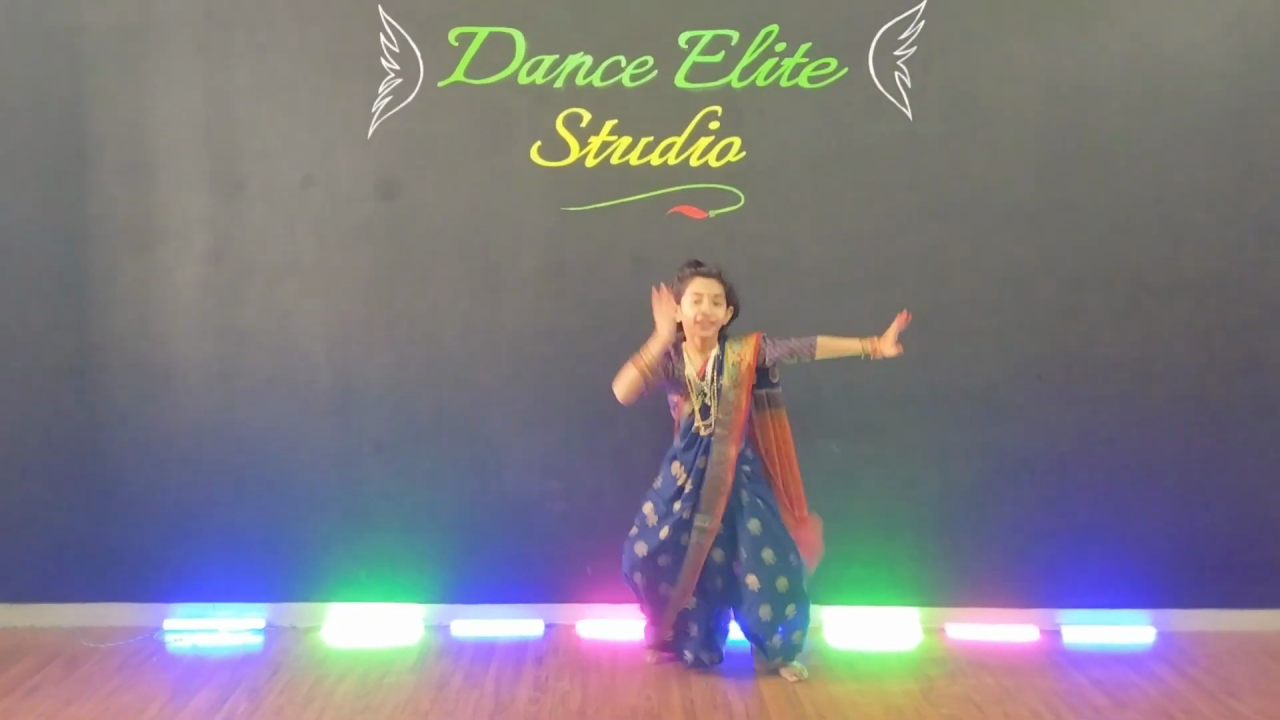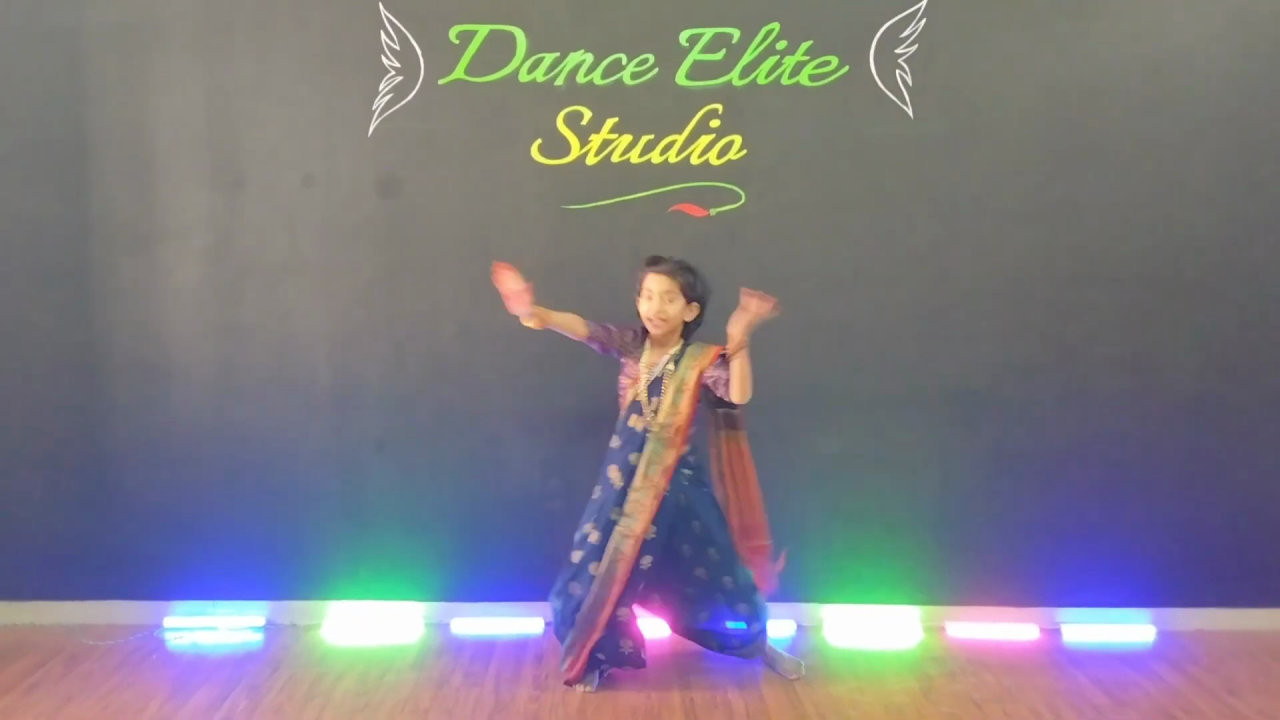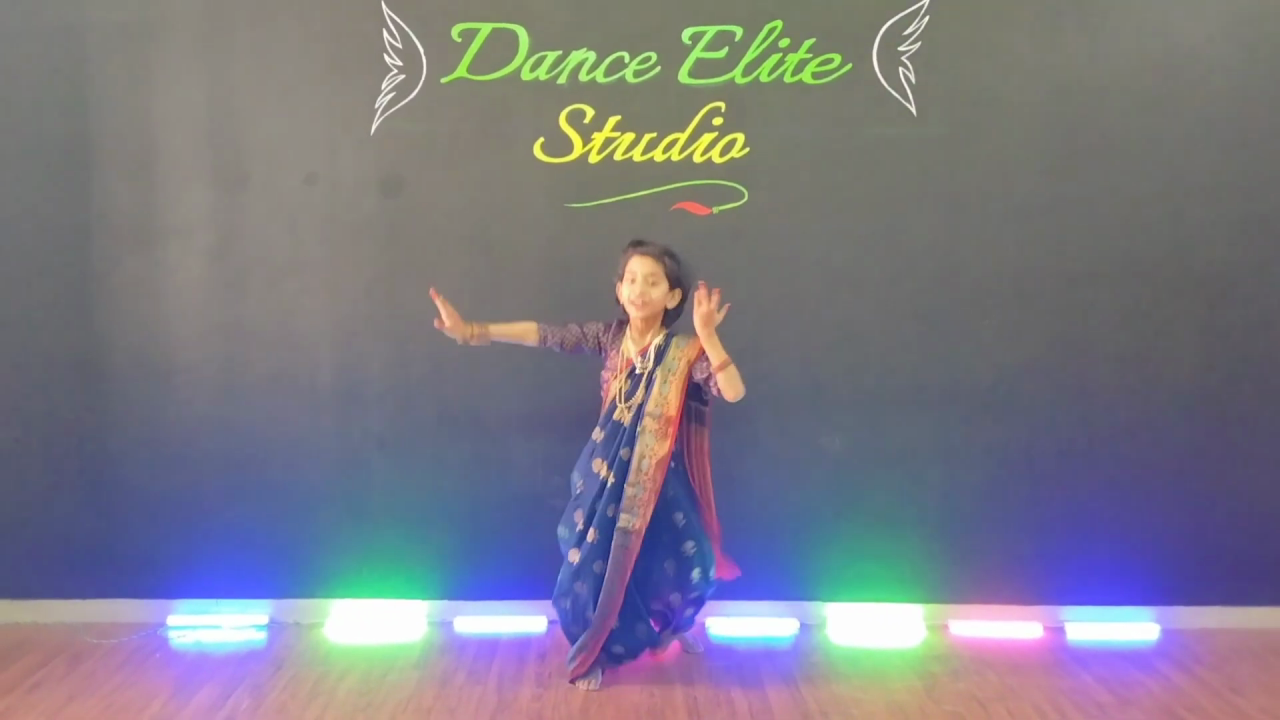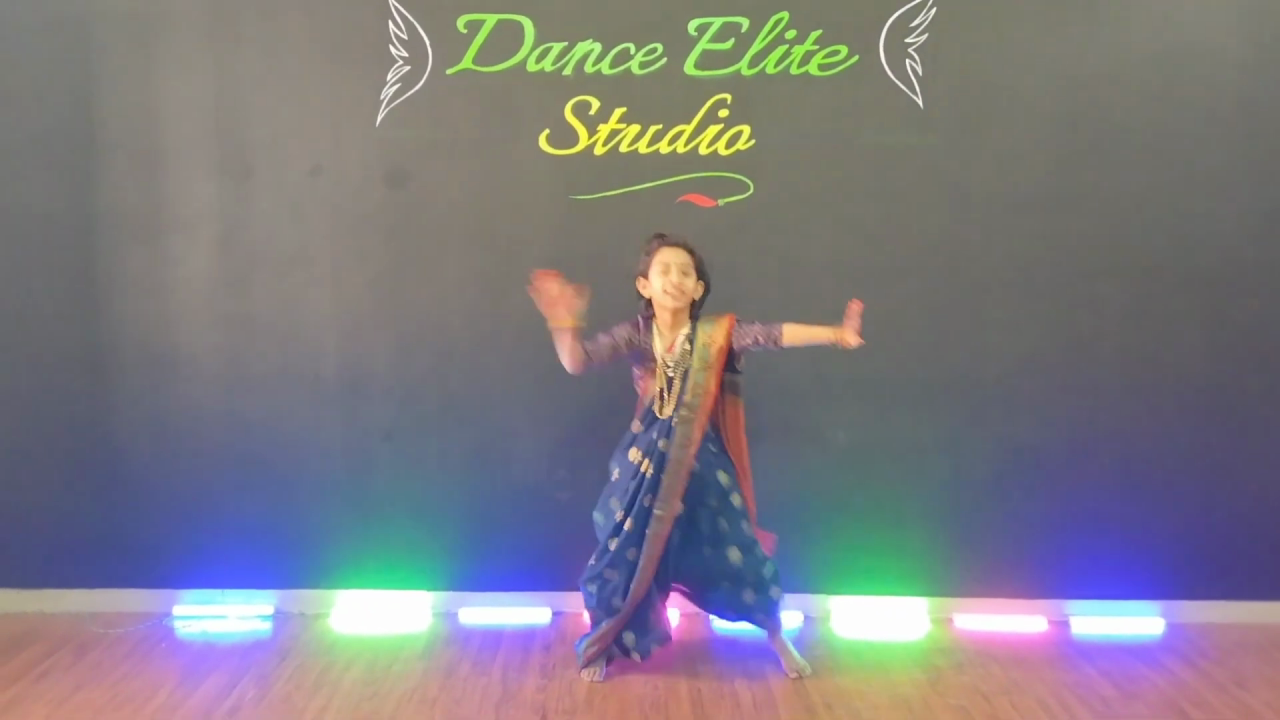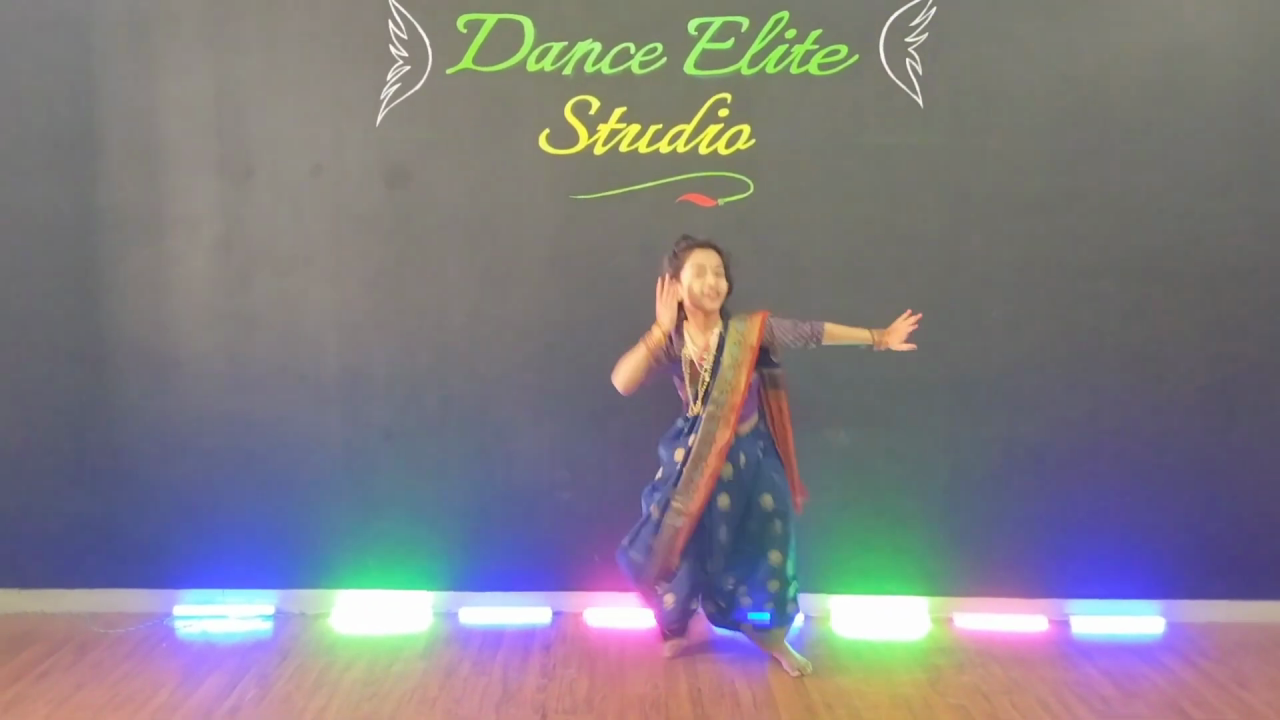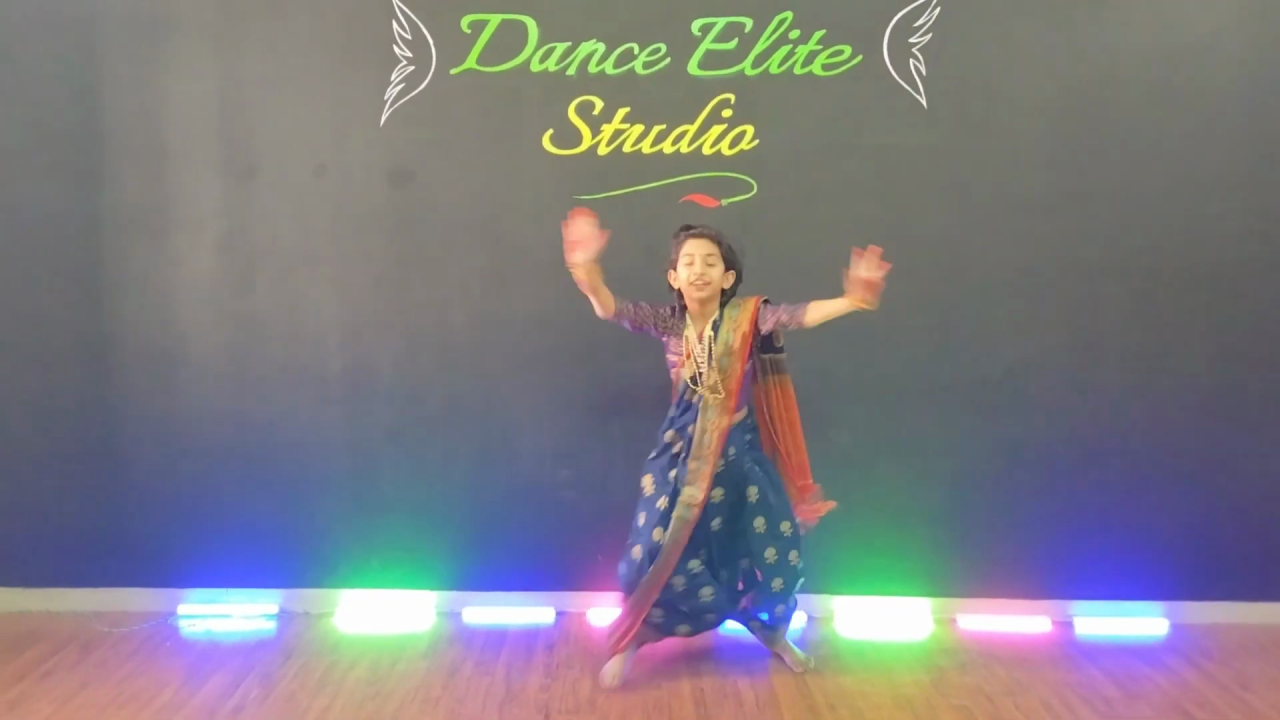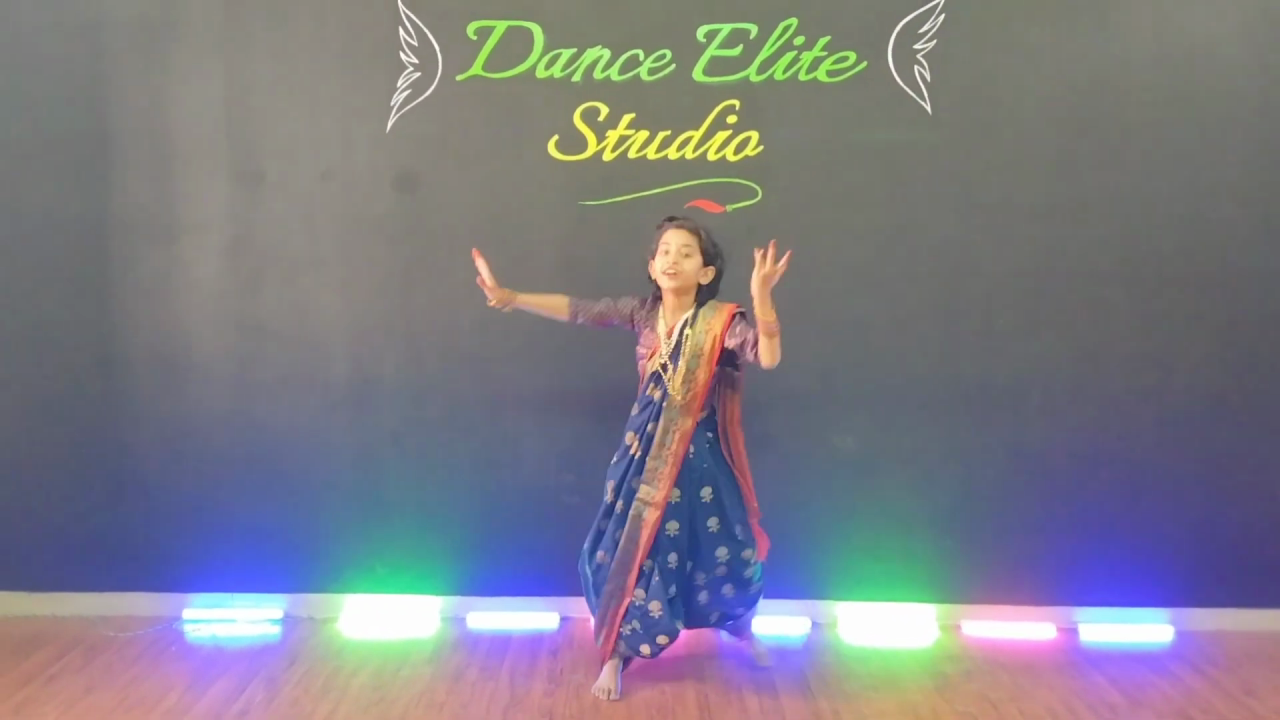
dt=0.3s
person 1, frame 1
left shoulder: (747, 352)
right shoulder: (667, 359)
left elbow: (807, 348)
right elbow: (623, 394)
left wrist: (872, 346)
right wrist: (660, 341)
left hip: (739, 477)
right hip: (686, 476)
left knee: (770, 567)
right knee: (650, 556)
left ankle: (772, 651)
right ankle: (671, 636)
person 1, frame 2
left shoulder: (706, 361)
right shoulder: (630, 346)
left elbow: (739, 394)
right elbow: (583, 329)
left wrist: (738, 340)
right wrist: (532, 310)
left hip: (681, 483)
right hip: (624, 481)
left knee: (718, 567)
right knee: (596, 569)
left ankle: (757, 644)
right ankle: (594, 656)
person 1, frame 3
left shoulder: (687, 351)
right shoulder: (607, 336)
left elbow: (734, 393)
right elbow: (543, 334)
left wrist: (708, 335)
right wrist: (470, 331)
left hip: (661, 474)
right hip: (606, 470)
left knee: (685, 563)
right knee: (591, 563)
left ankle: (676, 627)
right ankle: (595, 652)
person 1, frame 4
left shoulder: (718, 333)
right shoulder: (632, 336)
left elbow: (772, 334)
right elbow: (576, 364)
left wrist: (833, 334)
right wrist: (566, 326)
left hip: (701, 461)
right hip: (643, 461)
left knee: (739, 551)
right knee: (622, 557)
left ankle: (775, 635)
right ankle: (604, 644)
person 1, frame 5
left shoulder: (752, 329)
right shoulder: (669, 341)
left elbow: (813, 333)
right elbow: (623, 383)
left wrist: (880, 337)
right wrist: (660, 329)
left hip: (747, 456)
right hip: (692, 454)
left knee: (768, 545)
right knee: (669, 542)
left ankle: (772, 635)
right ankle: (676, 619)
person 1, frame 6
left shoulder: (747, 316)
right shoulder: (666, 321)
left elbow: (800, 315)
right elbow: (611, 309)
left wrist: (853, 298)
right wrist: (585, 269)
left hip: (741, 451)
right hip: (682, 450)
left knee: (769, 543)
right knee: (660, 546)
left ankle: (772, 633)
right ankle: (627, 643)
person 1, frame 7
left shoulder: (721, 321)
right shoulder: (640, 312)
left elbow: (768, 357)
right elbow: (576, 310)
left wrist: (761, 296)
right wrist: (507, 297)
left hip: (697, 450)
right hip: (643, 451)
left knee: (726, 545)
right knee: (624, 548)
left ankle: (738, 623)
right ankle: (616, 653)
